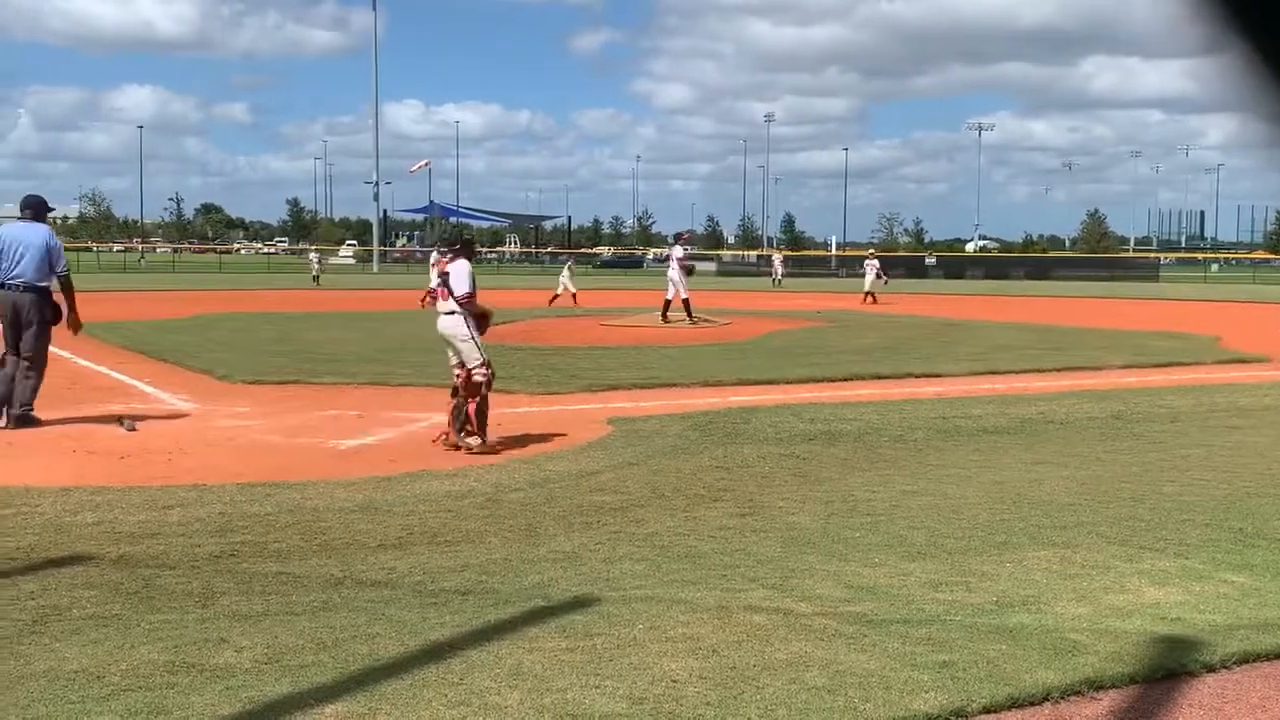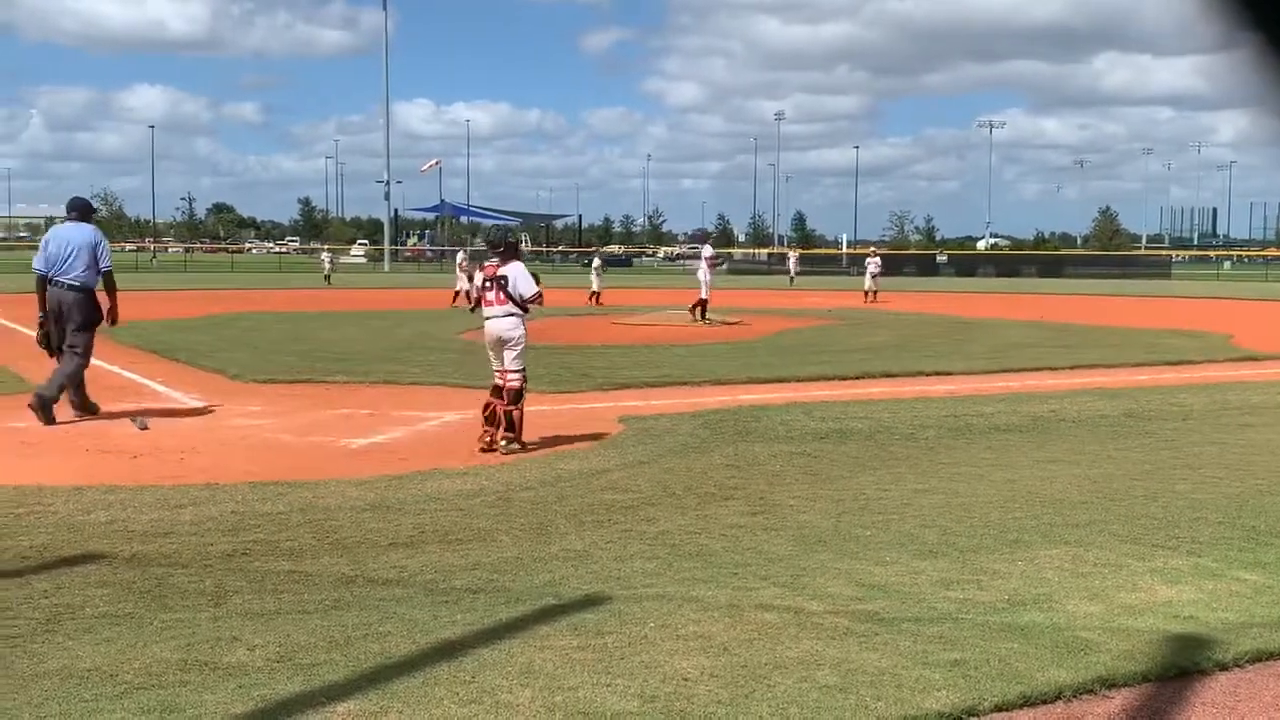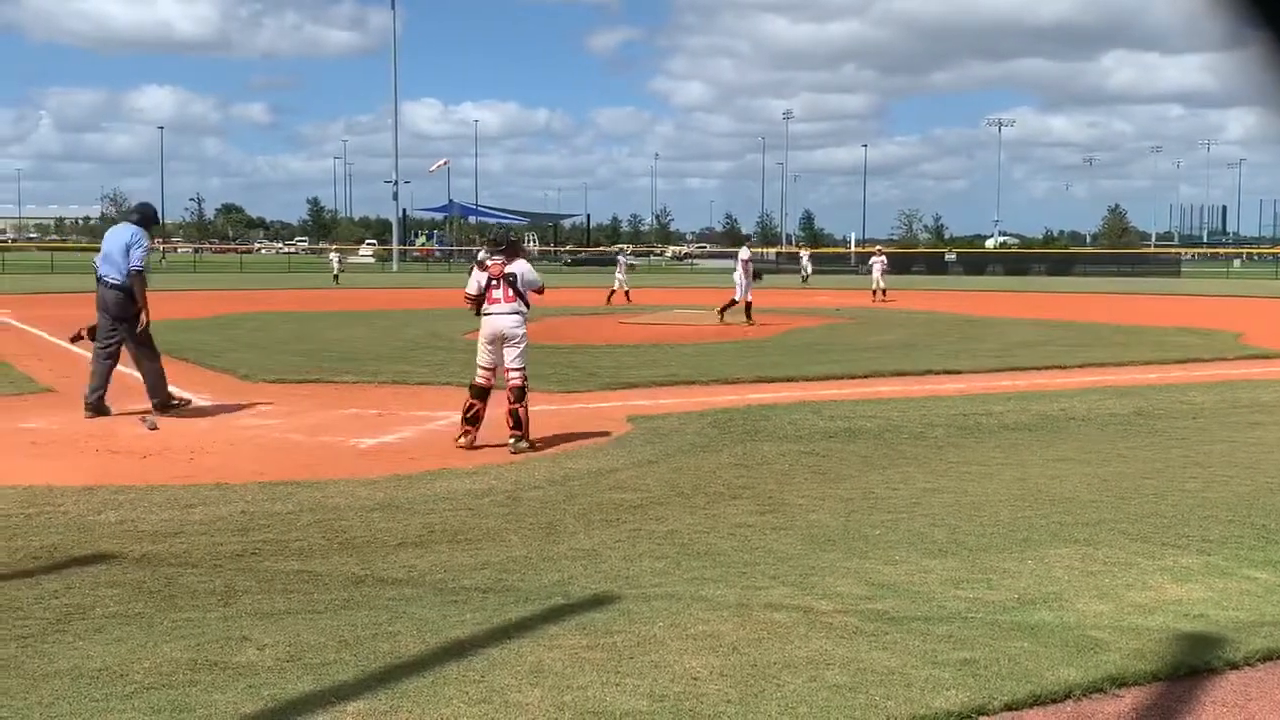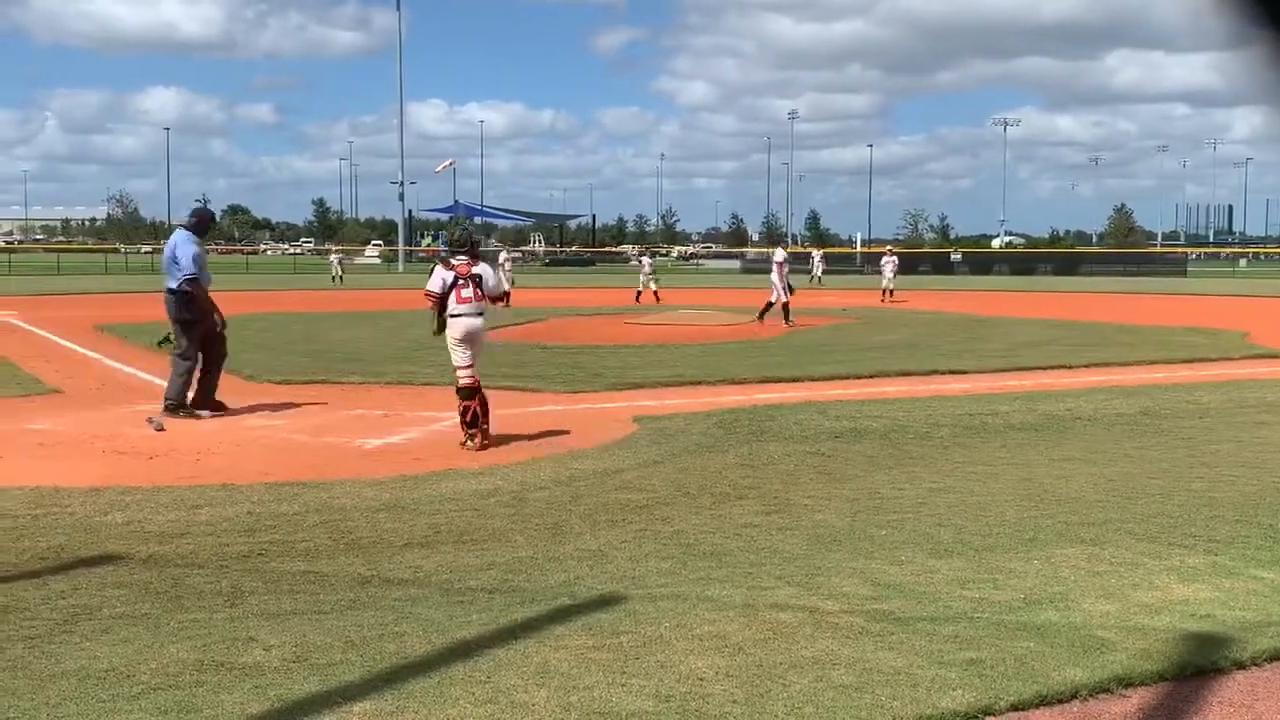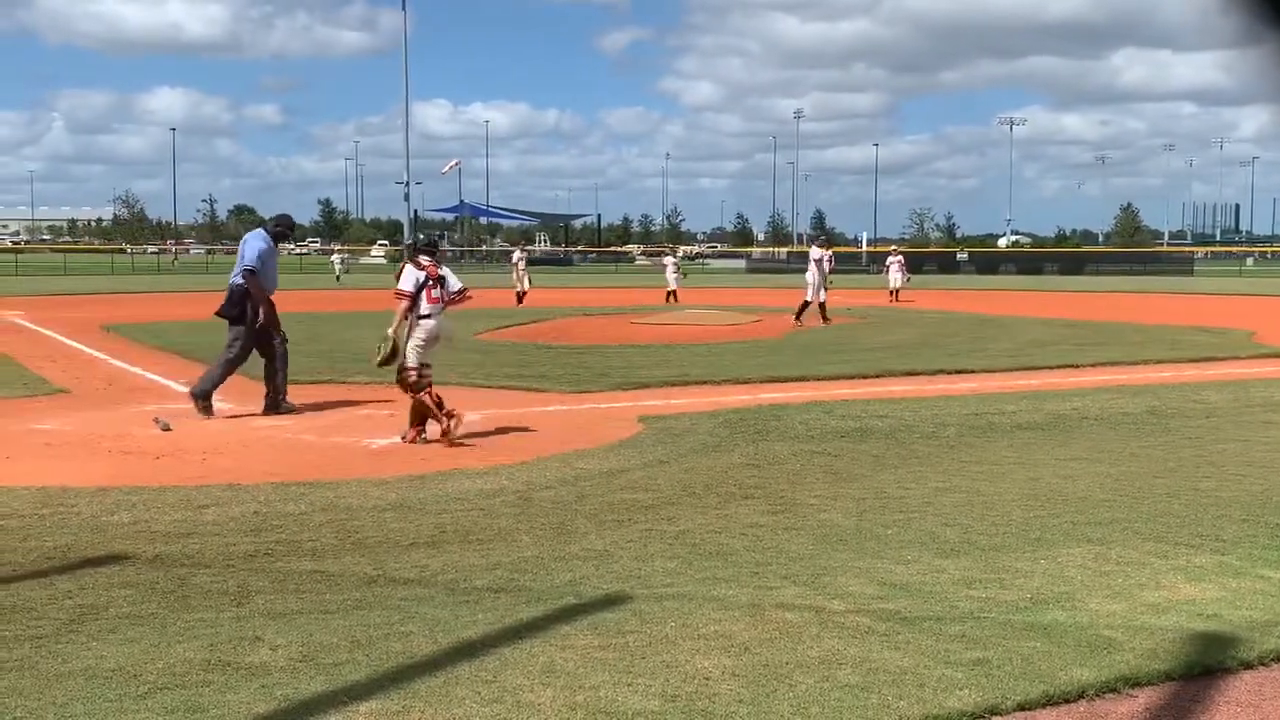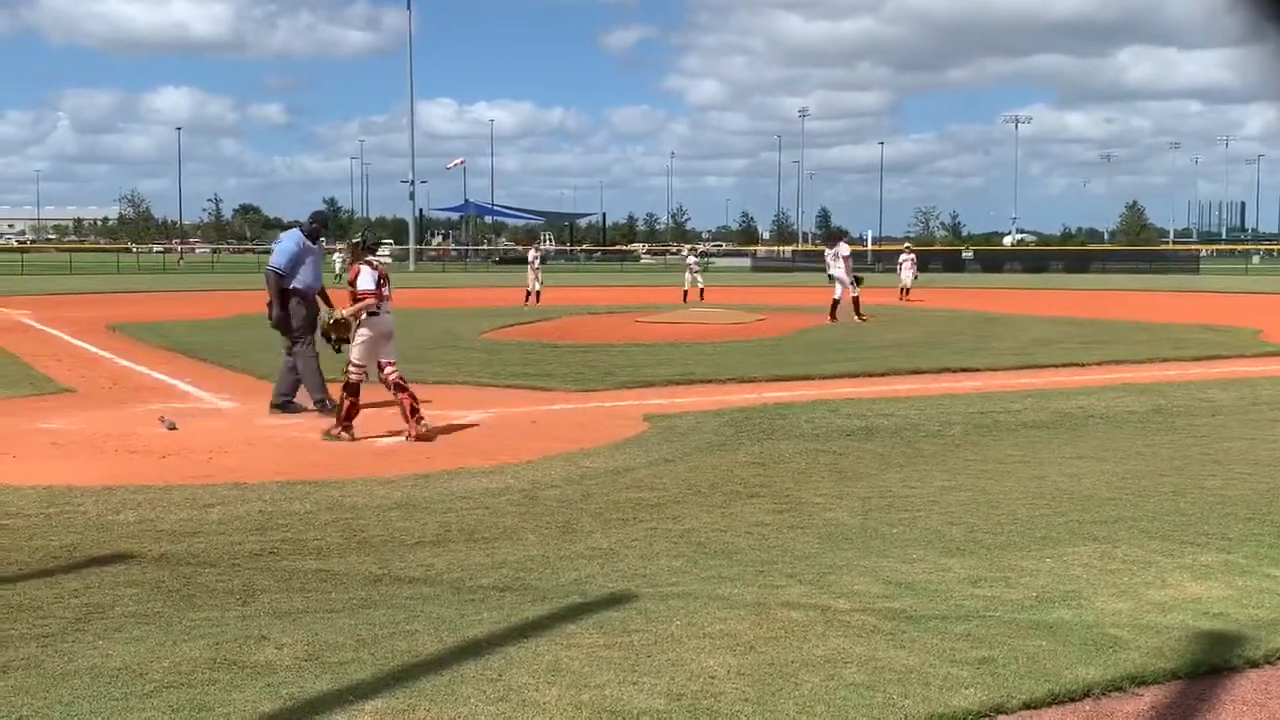
dt=0.5s
person 1, frame 1
left shoulder: (442, 266)
right shoulder: (462, 265)
left elbow: (430, 299)
right elbow: (465, 300)
right wrist: (483, 309)
left hip: (442, 321)
right hip: (459, 322)
left knee: (461, 378)
right knee: (481, 374)
left ankle: (454, 434)
right ankle: (474, 435)
person 1, frame 2
left shoulder: (482, 270)
right shoulder: (516, 267)
left elbow: (476, 302)
right elbow: (536, 299)
right wrist: (535, 287)
left hip: (490, 326)
right hip: (512, 325)
left knee: (500, 379)
right knee: (515, 380)
left ankle: (489, 434)
right ankle: (509, 439)
person 1, frame 3
left shoulder: (480, 269)
right shoulder: (521, 265)
left elbow: (471, 301)
right elbow: (539, 288)
left hip: (489, 323)
right hip: (514, 323)
left knee: (482, 379)
right knee: (516, 379)
left ankle: (468, 434)
right ankle: (518, 437)
person 1, frame 4
left shoulder: (443, 268)
right shoulder: (483, 268)
left elbow: (432, 301)
right elbow: (498, 297)
left wrist: (442, 311)
left hip: (456, 324)
right hip: (478, 323)
left knee: (465, 378)
right knee: (471, 375)
left ankle: (472, 436)
right ankle: (482, 428)
person 1, frame 5
left shoulder: (410, 268)
right shoulder: (442, 269)
left elbow: (405, 302)
right elbow: (463, 295)
left wrist: (393, 328)
left hip: (418, 325)
right hip: (436, 324)
left knee: (409, 378)
right knee: (422, 376)
left ankle: (446, 416)
right ankle: (416, 430)
person 1, frame 6
left shoulder: (362, 268)
right shoulder: (379, 267)
left elbow: (370, 301)
left wrist: (347, 312)
right wrist: (354, 310)
left hip: (370, 324)
right hip: (385, 319)
left knee: (354, 374)
right knee: (392, 375)
left ankle: (344, 427)
right ankle: (417, 422)
person 2, frame 1
right shoulder: (48, 235)
right elbow: (63, 276)
right wrist: (73, 310)
right hip: (35, 299)
right knee: (33, 357)
right ankle: (20, 412)
person 2, frame 2
left shoulder: (51, 234)
right shoulder: (94, 233)
left elbow: (40, 275)
right elbow: (106, 273)
left wrist: (42, 311)
right wrist: (113, 304)
left hip: (54, 295)
right hip: (79, 297)
left knee: (66, 351)
right knee: (77, 354)
left ankle: (81, 403)
right ankle: (45, 397)
person 2, frame 3
left shoulder: (111, 232)
right shoulder: (139, 236)
left elbow: (99, 267)
right elbow: (136, 274)
right wrist: (144, 309)
left hip: (104, 293)
right hip: (124, 298)
left knee: (105, 351)
right knee: (145, 352)
left ankle: (94, 402)
right ankle: (161, 401)
person 2, frame 4
left shoulder: (180, 237)
right shoulder: (187, 242)
right elbow: (192, 281)
right wrist: (215, 311)
left hip: (186, 300)
right hip: (186, 301)
left knee: (216, 346)
right knee: (186, 354)
left ankle: (205, 398)
right ankle: (174, 404)
person 2, frame 5
left shoulder: (269, 243)
right shoulder: (257, 240)
right elbow: (248, 274)
left wrist: (265, 305)
right wrist: (262, 306)
left hip: (260, 302)
right hip: (245, 302)
left knee: (277, 350)
right knee: (236, 351)
left ankle: (275, 401)
right ankle: (201, 393)
person 2, frame 6
left shoulder: (315, 245)
right shoulder: (291, 241)
right elbow: (272, 273)
left wrist: (330, 306)
right wrist: (276, 307)
left hip: (308, 302)
right hip: (291, 302)
left knee: (297, 352)
right knee: (304, 349)
left ankle: (282, 400)
right ankle: (322, 400)
